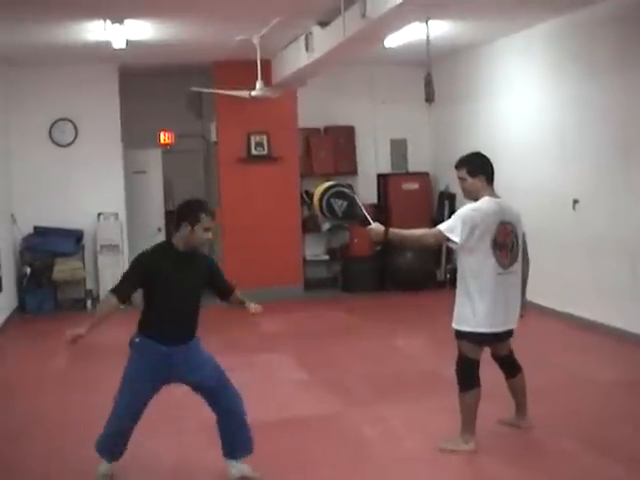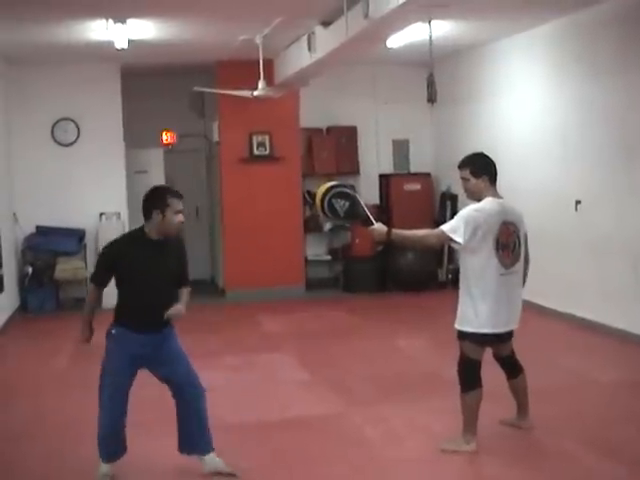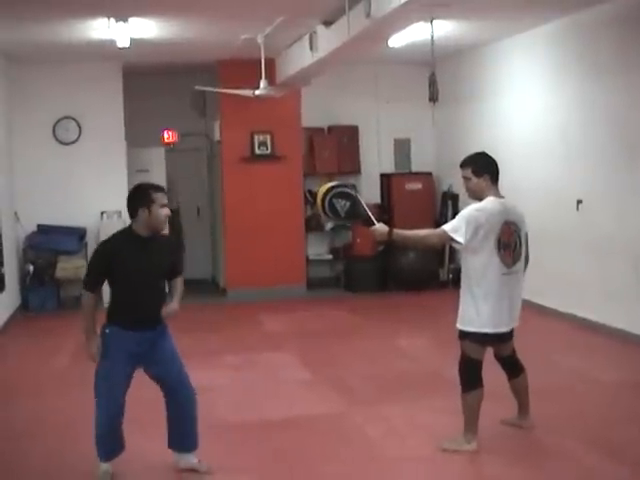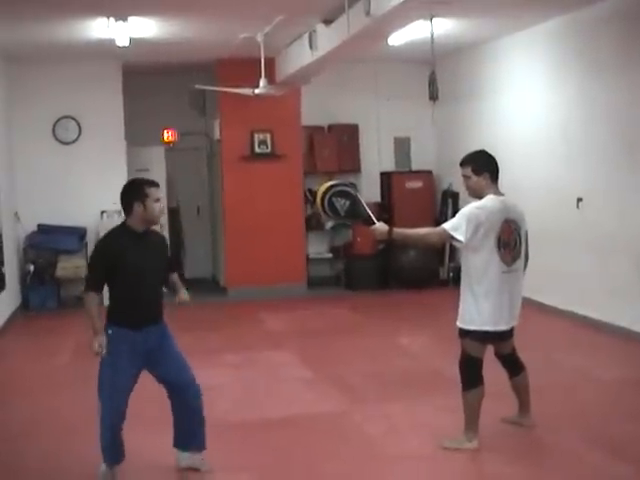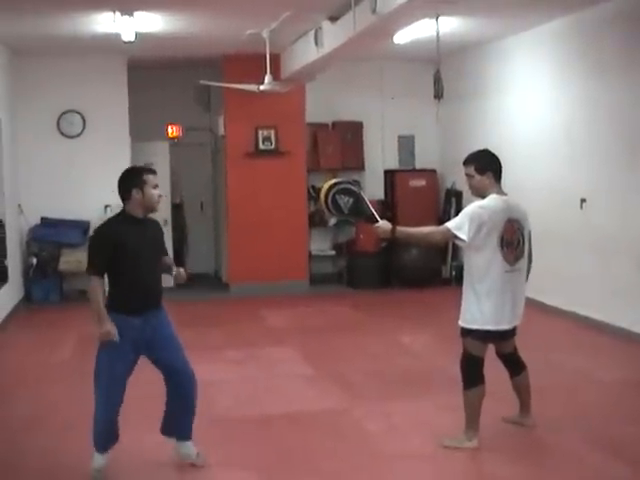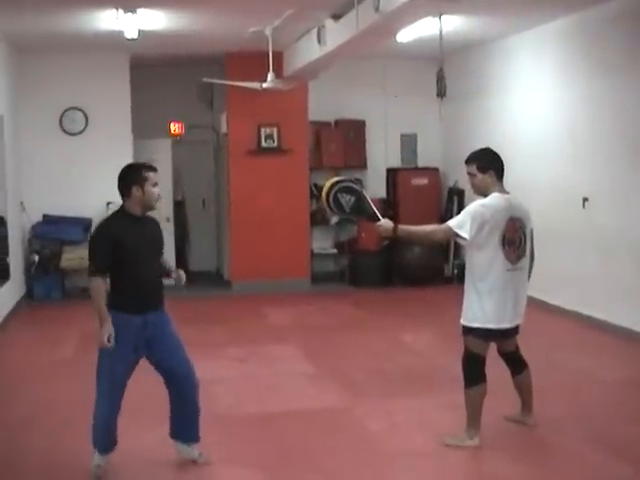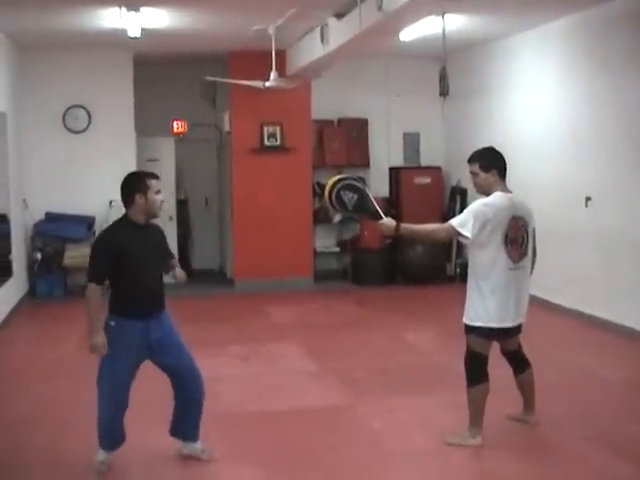
dt=0.2s
person 1, frame 1
left shoulder: (473, 213)
right shoulder: (512, 213)
left elbow: (431, 238)
right elbow: (523, 259)
left wrist: (386, 233)
right wrist: (521, 296)
left hip: (478, 308)
right hip: (504, 305)
left knee: (467, 369)
right knee: (506, 358)
left ankle: (466, 438)
right ankle: (522, 416)
person 1, frame 2
left shoulder: (476, 213)
right shoulder: (514, 213)
left elbow: (433, 238)
right elbow: (524, 259)
left wrist: (388, 233)
right wrist: (514, 289)
left hip: (480, 309)
right hip: (505, 306)
left knee: (469, 369)
right knee: (507, 359)
left ankle: (468, 438)
right ankle: (523, 416)
person 1, frame 3
left shoulder: (478, 213)
right shoulder: (515, 213)
left elbow: (435, 238)
right elbow: (524, 258)
left wrist: (390, 234)
left hip: (481, 308)
right hip: (506, 305)
left knee: (470, 369)
right knee: (508, 359)
left ankle: (469, 438)
right ankle: (524, 416)
person 1, frame 4
left shoulder: (478, 211)
right shoulder: (515, 210)
left elbow: (435, 236)
right elbow: (523, 257)
left wrist: (390, 233)
left hip: (481, 306)
right hip: (506, 303)
left knee: (470, 367)
right knee: (508, 357)
left ankle: (470, 437)
right ankle: (525, 414)
person 1, frame 5
left shoulder: (481, 211)
right shoulder: (518, 210)
left elbow: (438, 235)
right elbow: (527, 257)
left wrist: (393, 231)
left hip: (483, 305)
right hip: (508, 303)
left knee: (471, 366)
right knee: (510, 356)
left ankle: (470, 436)
right ankle: (525, 414)
person 1, frame 6
left shoulder: (483, 209)
right shoulder: (520, 209)
left elbow: (440, 233)
right elbow: (529, 254)
left wrist: (395, 229)
left hip: (485, 304)
right hip: (510, 301)
left knee: (473, 364)
right knee: (511, 355)
left ankle: (471, 434)
right ankle: (527, 412)
person 1, frame 7
left shoulder: (486, 208)
right shoulder: (523, 208)
left elbow: (442, 232)
right elbow: (530, 254)
left wrist: (397, 228)
left hip: (488, 303)
right hip: (513, 301)
left knee: (475, 363)
right knee: (514, 354)
left ankle: (474, 432)
right ankle: (529, 411)
person 2, frame 1
left shoulder: (204, 264)
right shoulder: (151, 260)
left elbow: (227, 291)
right elbow: (117, 295)
left wrist: (246, 304)
right wrist: (88, 327)
left hip: (188, 349)
right hip: (150, 349)
left knee: (228, 401)
right knee: (126, 411)
person 2, frame 2
left shoulder: (177, 249)
right shoulder: (120, 248)
right elbow: (96, 286)
left wrist: (181, 305)
right wrist: (87, 324)
left hip: (162, 337)
right hip: (125, 338)
left knee: (191, 392)
right knee: (112, 404)
left ankle: (206, 456)
person 2, frame 3
left shoulder: (167, 245)
right shoulder: (111, 248)
left elbow: (176, 276)
right elbow: (91, 291)
left wrist: (175, 301)
right wrist: (91, 336)
left hip: (156, 334)
right hip: (120, 336)
left knee: (182, 393)
right knee: (109, 405)
left ankle: (185, 455)
person 2, frame 4
left shoulder: (158, 241)
right shoulder: (109, 244)
right elbow: (92, 290)
left wrist: (180, 290)
right wrist: (97, 333)
left hip: (157, 332)
right hip: (122, 336)
left knee: (188, 391)
right knee: (113, 407)
left ankle: (189, 453)
person 2, frame 5
left shoulder: (154, 228)
right shoulder: (109, 231)
right elbow: (95, 277)
left wrist: (174, 268)
right wrist: (103, 320)
left hip: (156, 319)
right hip: (122, 323)
left knee: (183, 380)
right knee: (108, 394)
left ankle: (183, 442)
right ankle: (101, 454)
person 2, frame 6
left shoulder: (153, 226)
right shoulder: (108, 230)
right elbow: (97, 279)
left wrist: (172, 272)
right wrist: (104, 323)
left hip: (157, 318)
right hip: (123, 322)
left knee: (185, 380)
right knee: (109, 392)
left ankle: (186, 443)
right ankle: (101, 452)
person 2, frame 7
left shoulder: (156, 233)
right shoulder: (111, 238)
right elbow: (95, 285)
left wrist: (176, 270)
right wrist: (96, 330)
left hip: (159, 322)
right hip: (124, 327)
left knee: (191, 381)
right knee: (112, 394)
left ankle: (187, 441)
right ankle: (107, 448)
